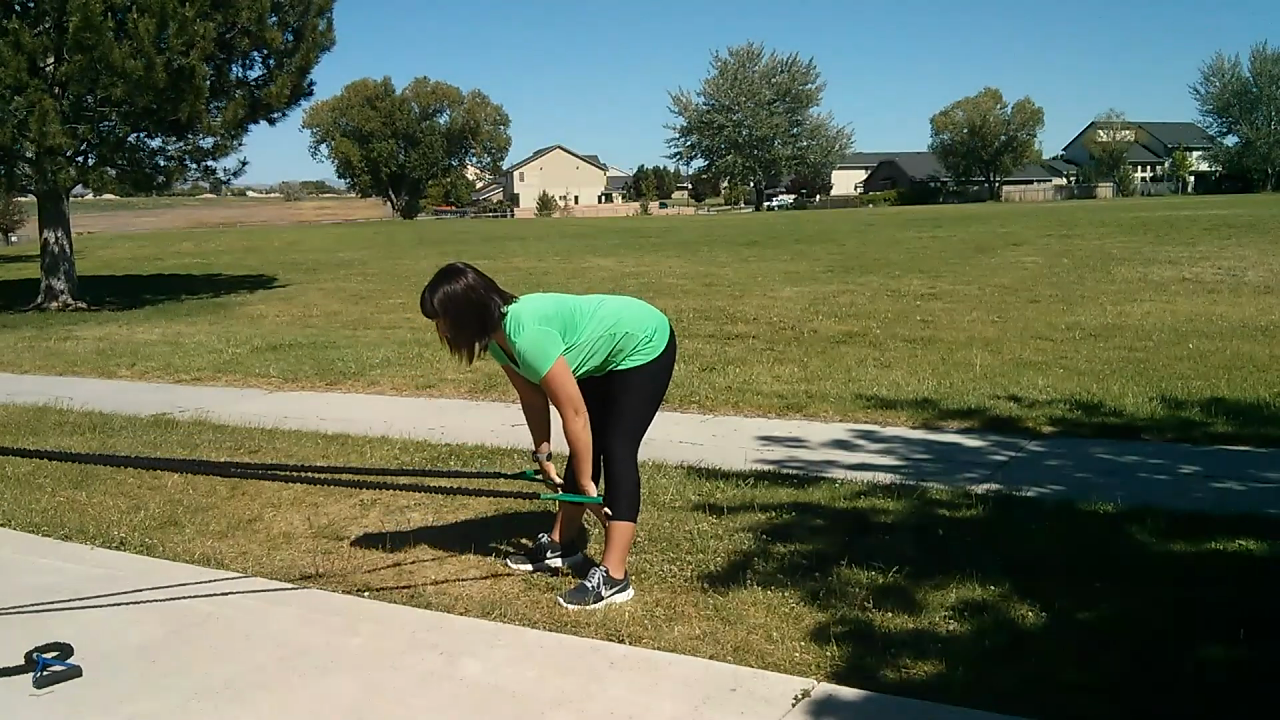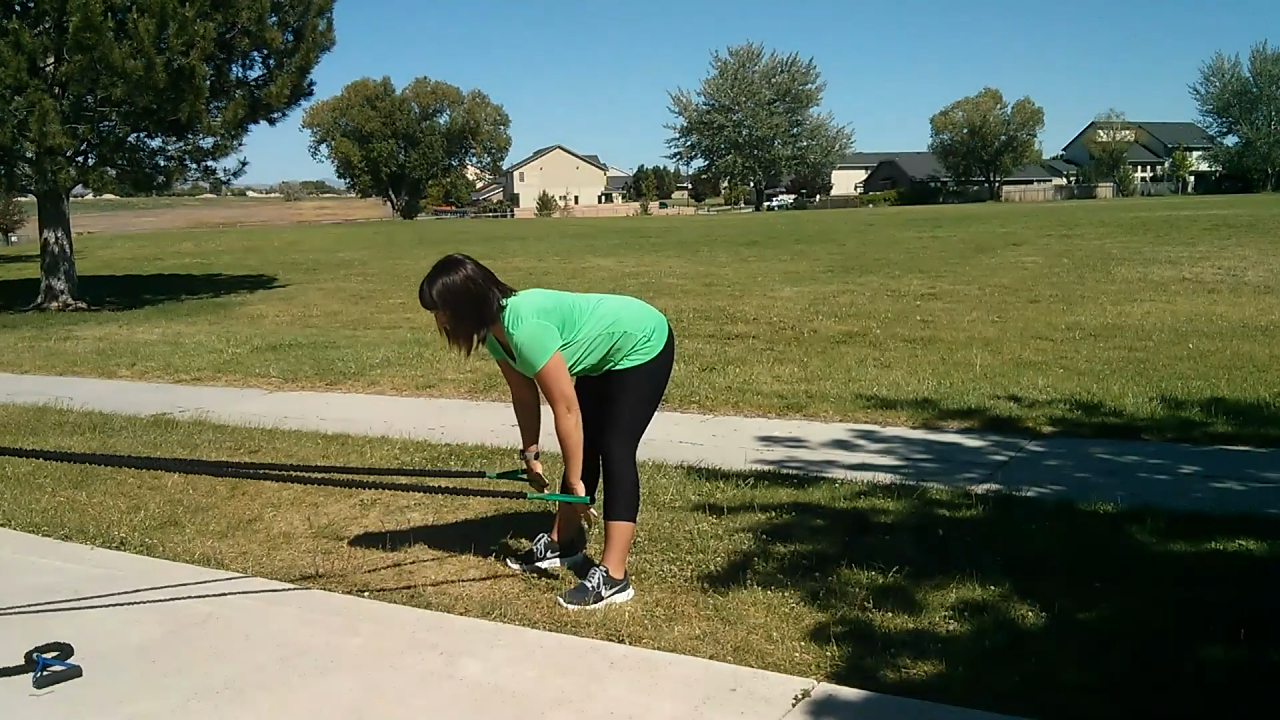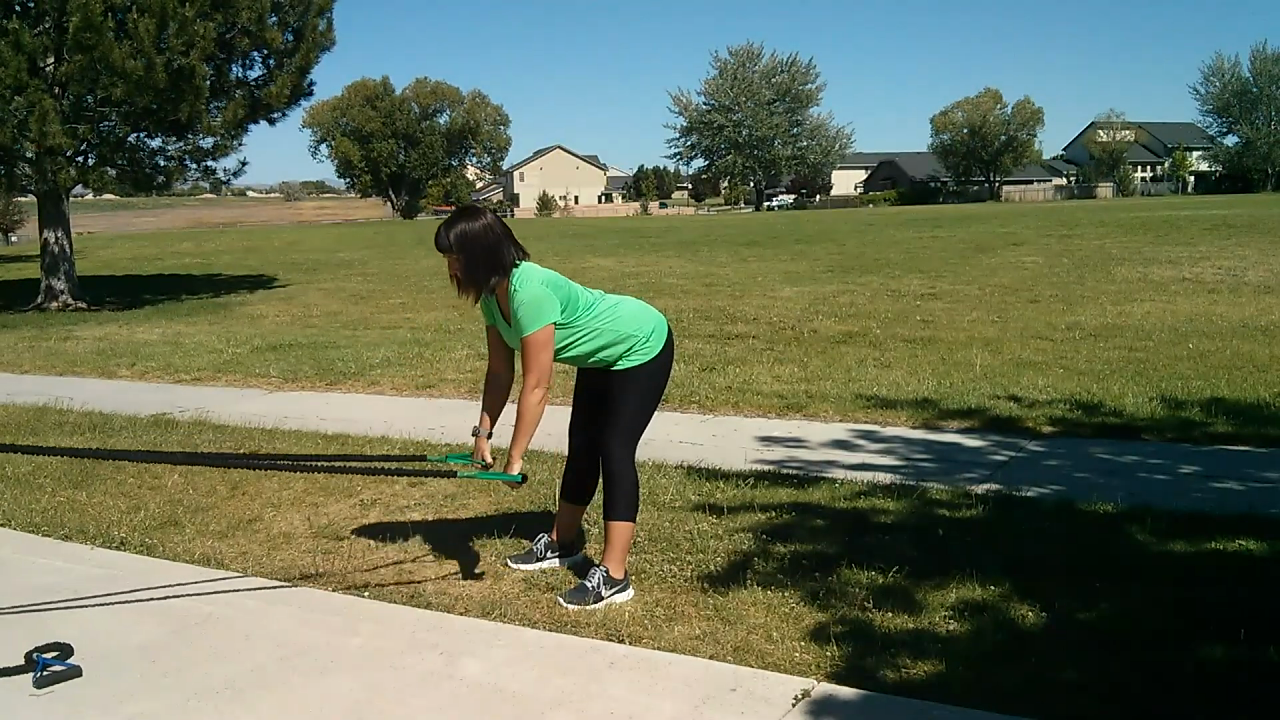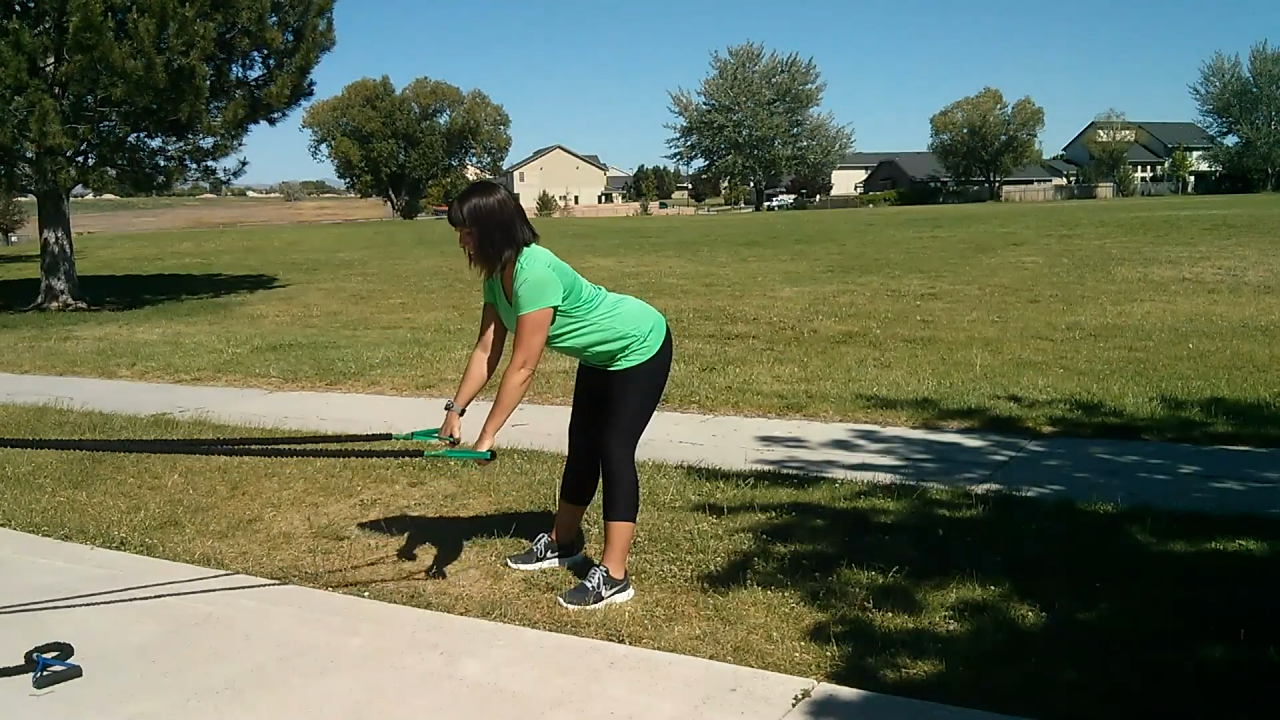
dt=0.4s
person 1, frame 1
left shoulder: (526, 335)
right shoulder: (497, 333)
left elbow: (575, 415)
right elbow: (533, 398)
left wrist: (586, 483)
right wrist: (543, 455)
left hip: (643, 345)
right hip: (606, 353)
left knee: (616, 450)
right knee: (586, 447)
left ankle: (613, 577)
right ankle: (563, 542)
person 1, frame 2
left shoulder: (524, 327)
right shoulder: (493, 328)
left elbow: (567, 411)
right elbow: (524, 396)
left wrist: (575, 481)
right wrist: (530, 455)
left hip: (641, 346)
right hip: (604, 354)
left knee: (615, 450)
right knee: (583, 445)
left ankle: (613, 578)
right ankle: (564, 541)
person 1, frame 3
left shoulder: (530, 292)
right shoulder: (493, 294)
left elbow: (536, 388)
right elbow: (499, 373)
left wrist: (514, 458)
right wrist: (482, 435)
left hip: (641, 347)
right hip: (601, 357)
left knee: (614, 450)
right knee: (582, 446)
left ankle: (614, 577)
right ankle: (564, 542)
person 1, frame 4
left shoulder: (535, 274)
right shoulder: (498, 276)
left elbow: (522, 368)
right elbow: (486, 351)
left wrist: (488, 436)
right wrist: (456, 410)
left hip: (639, 347)
right hip: (599, 356)
left knee: (614, 451)
right knee: (582, 446)
left ankle: (614, 577)
right ankle: (562, 542)
